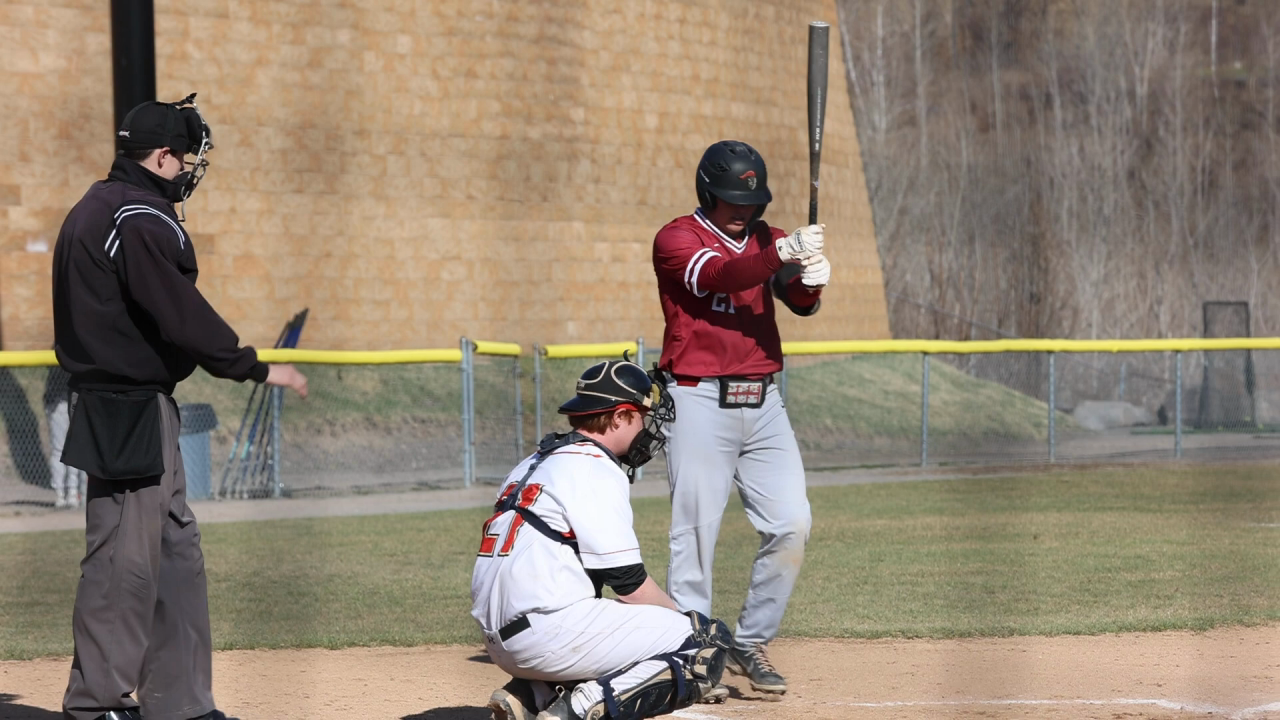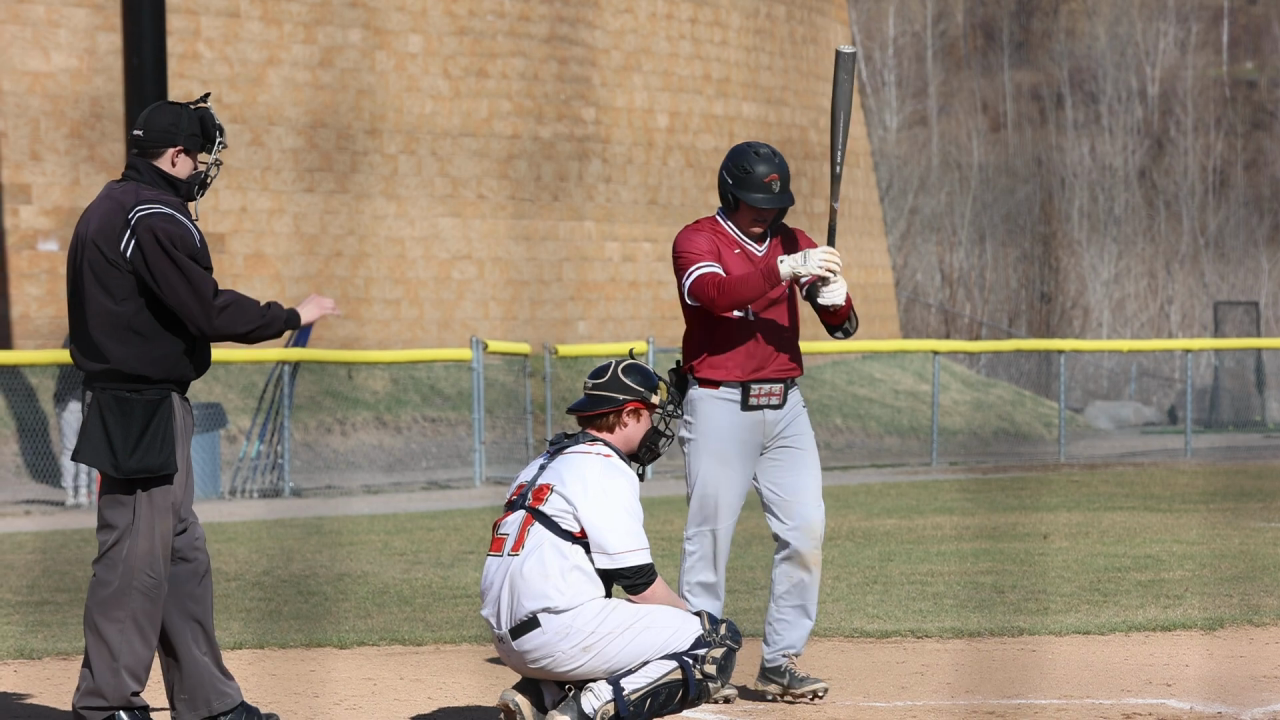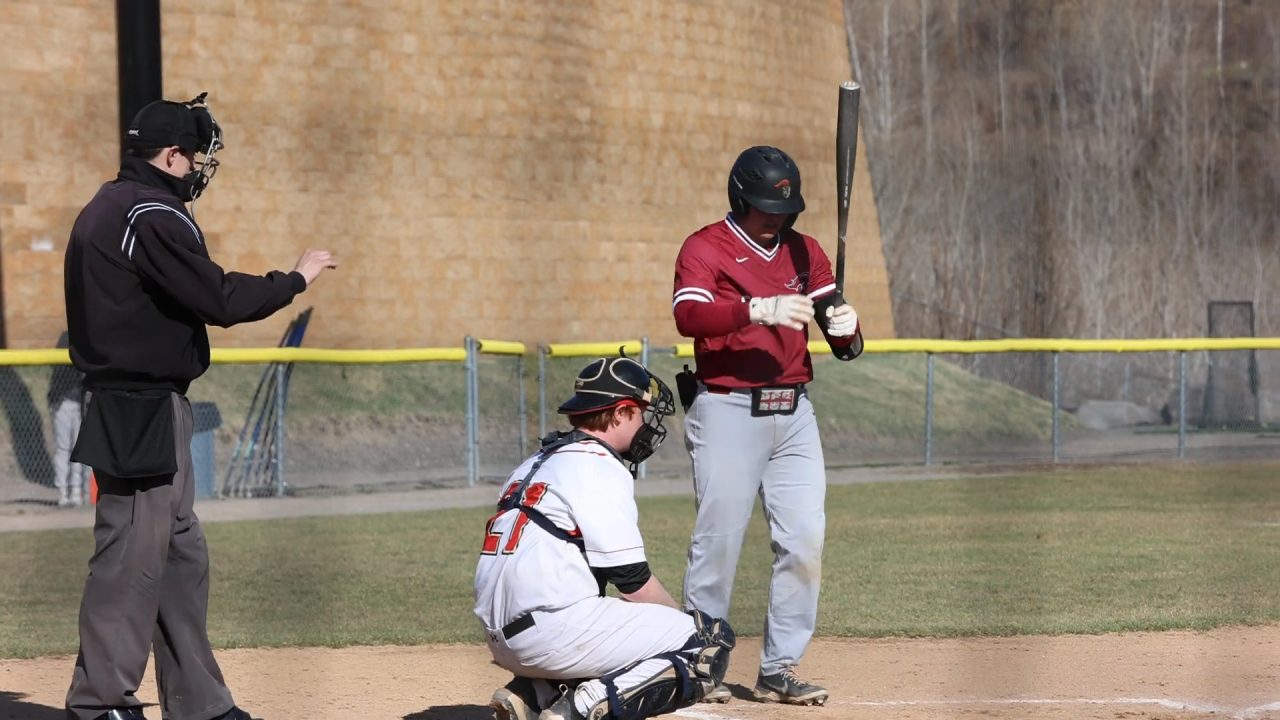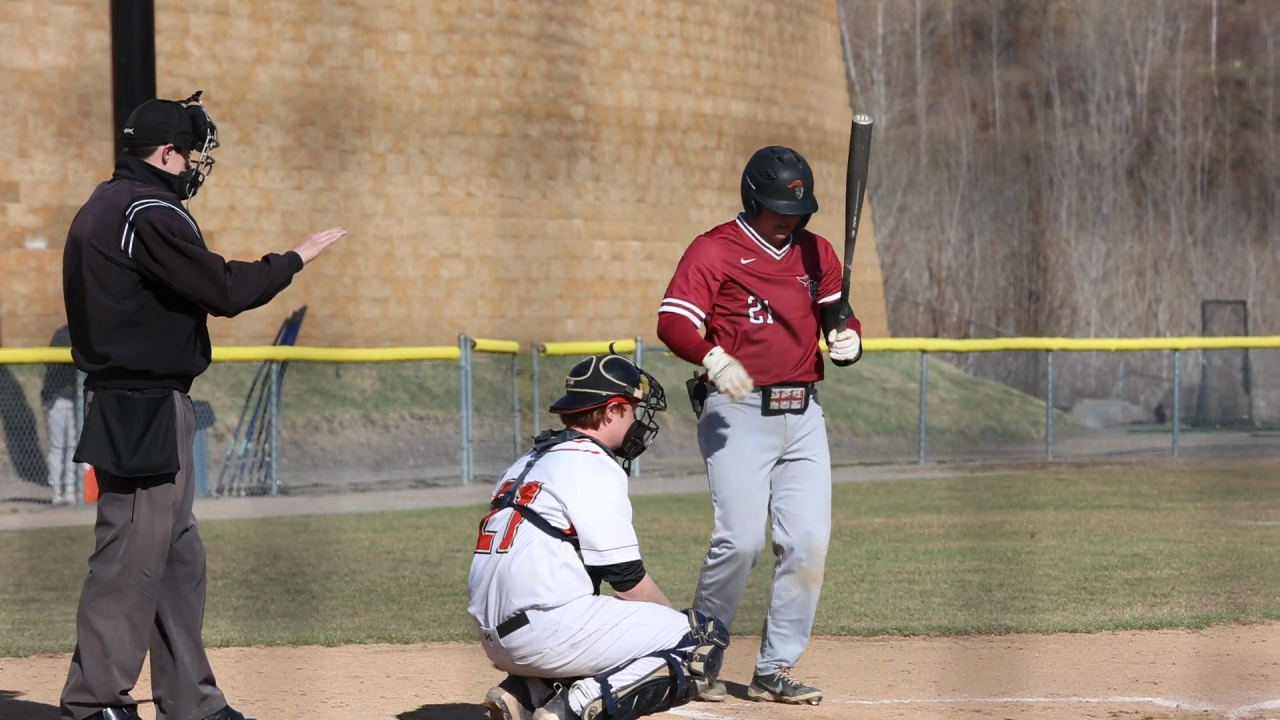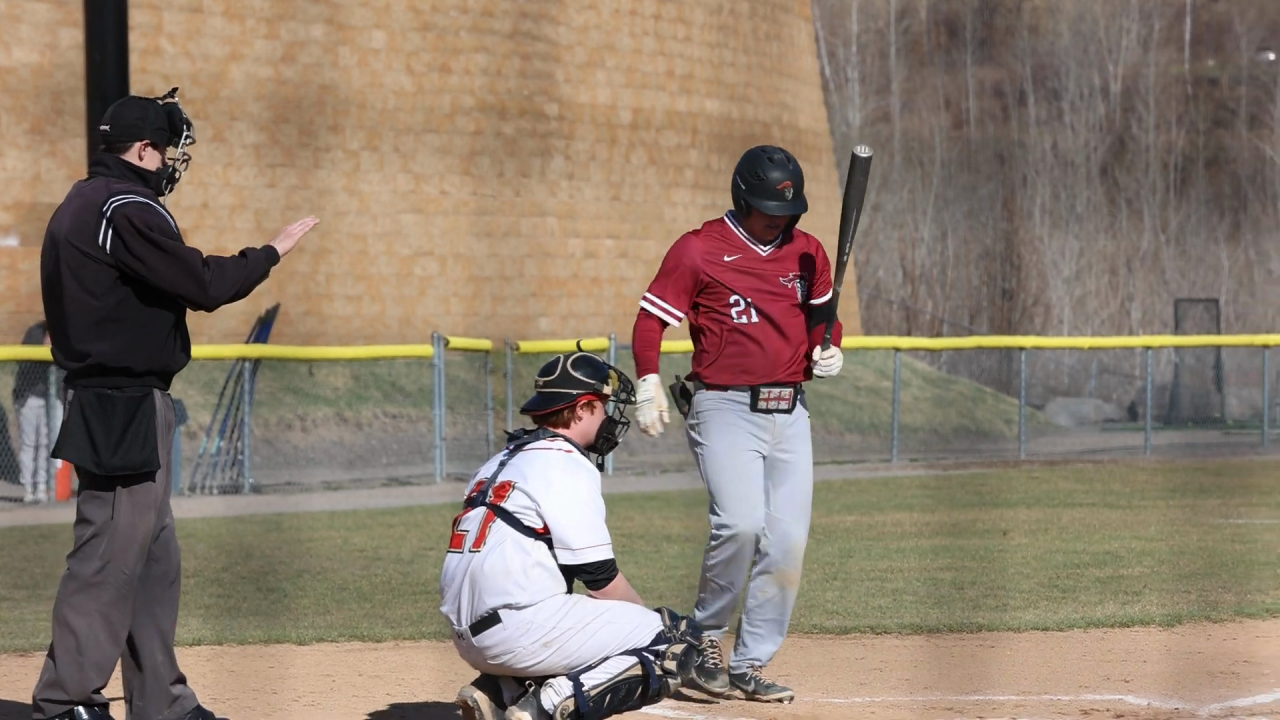
dt=0.1s
person 1, frame 1
left shoulder: (98, 208)
right shoulder: (139, 219)
right elbow: (186, 324)
right wrist: (260, 369)
left hip: (127, 409)
right hip: (130, 414)
left knee: (174, 555)
right knee: (123, 565)
person 1, frame 2
left shoulder: (112, 207)
right shoulder: (154, 218)
right elbow: (209, 312)
right wrist: (292, 315)
left hip: (140, 408)
right hip: (145, 413)
left knee: (182, 557)
right knee: (135, 564)
person 1, frame 3
left shoulder: (107, 209)
right shoulder: (149, 216)
right elbow: (220, 300)
right wrist: (295, 278)
left hip: (134, 408)
right hip: (145, 413)
left knee: (179, 559)
right knee: (131, 563)
person 1, frame 4
left shoulder: (105, 207)
right shoulder: (148, 212)
right elbow: (225, 290)
right wrist: (295, 258)
left hip: (135, 406)
right hip: (148, 412)
left knee: (177, 561)
right knee: (131, 562)
person 1, frame 5
left shoulder: (81, 205)
right shoulder: (126, 209)
right elbow: (203, 285)
right wrist: (272, 251)
left hip: (113, 404)
right hip: (127, 410)
left knee: (152, 560)
right knee: (109, 560)
person 2, frame 1
left shoulder: (769, 240)
right shoulder: (677, 238)
left elbow: (805, 305)
right elbow: (711, 276)
left wrist: (812, 275)
right wrist: (785, 251)
left hip: (763, 404)
right hip: (700, 404)
left knee: (791, 524)
right knee: (694, 536)
left ankle: (751, 645)
person 2, frame 2
left shoulder: (791, 245)
right shoulder: (697, 240)
left elbow: (841, 325)
right elbow: (709, 293)
left wrist: (833, 295)
right wrist: (788, 267)
left hip: (784, 406)
right hip: (720, 407)
left knee: (805, 530)
right knee: (709, 538)
left ankle: (780, 661)
person 2, frame 3
left shoulder: (806, 251)
right shoulder: (706, 247)
left elbow: (841, 332)
right elbow: (689, 313)
left wrist: (845, 323)
right wrist: (761, 307)
left hip: (794, 413)
right hip: (729, 414)
left knee: (805, 539)
right knee: (717, 543)
left ankle: (778, 670)
person 2, frame 4
left shoulder: (817, 252)
right shoulder: (713, 249)
left elbow: (839, 322)
right elbow: (671, 320)
left wrist: (846, 339)
right wrist: (714, 358)
left hip: (803, 414)
right hip: (737, 415)
left knee: (809, 543)
right knee: (740, 541)
left ankle: (774, 670)
person 2, frame 5
left shoulder: (809, 251)
right shoulder: (699, 249)
left elbow: (823, 317)
right elbow: (651, 318)
left wrist: (828, 352)
right wrist: (649, 382)
left hip: (792, 413)
right hip: (727, 409)
left knee: (787, 545)
right knee: (739, 526)
left ankle: (748, 666)
right ankle: (703, 642)
person 3, frame 1
left shoulder: (534, 463)
right shoulder: (595, 469)
right elbow: (629, 583)
right wrist: (682, 622)
left hip: (501, 637)
right hip: (546, 633)
right knee: (708, 643)
person 3, frame 2
left shoulder: (545, 463)
right shoulder: (606, 470)
right elbow: (639, 584)
right wrist: (692, 621)
left hip: (510, 636)
right hip: (556, 633)
right knee: (717, 643)
person 3, frame 3
left shoulder: (537, 462)
right shoulder: (600, 468)
right elbow: (633, 581)
right wrist: (685, 622)
right hip: (550, 629)
right knee: (710, 643)
person 3, frame 4
left shoulder: (530, 461)
right shoulder: (594, 466)
right elbow: (627, 580)
right wrist: (679, 621)
right hip: (542, 631)
right knee: (705, 641)
person 3, frame 5
left shoulder: (503, 460)
right shoulder: (567, 465)
right elbow: (601, 579)
right wrist: (654, 622)
left hip: (473, 635)
right hip: (519, 630)
right knee: (678, 643)
